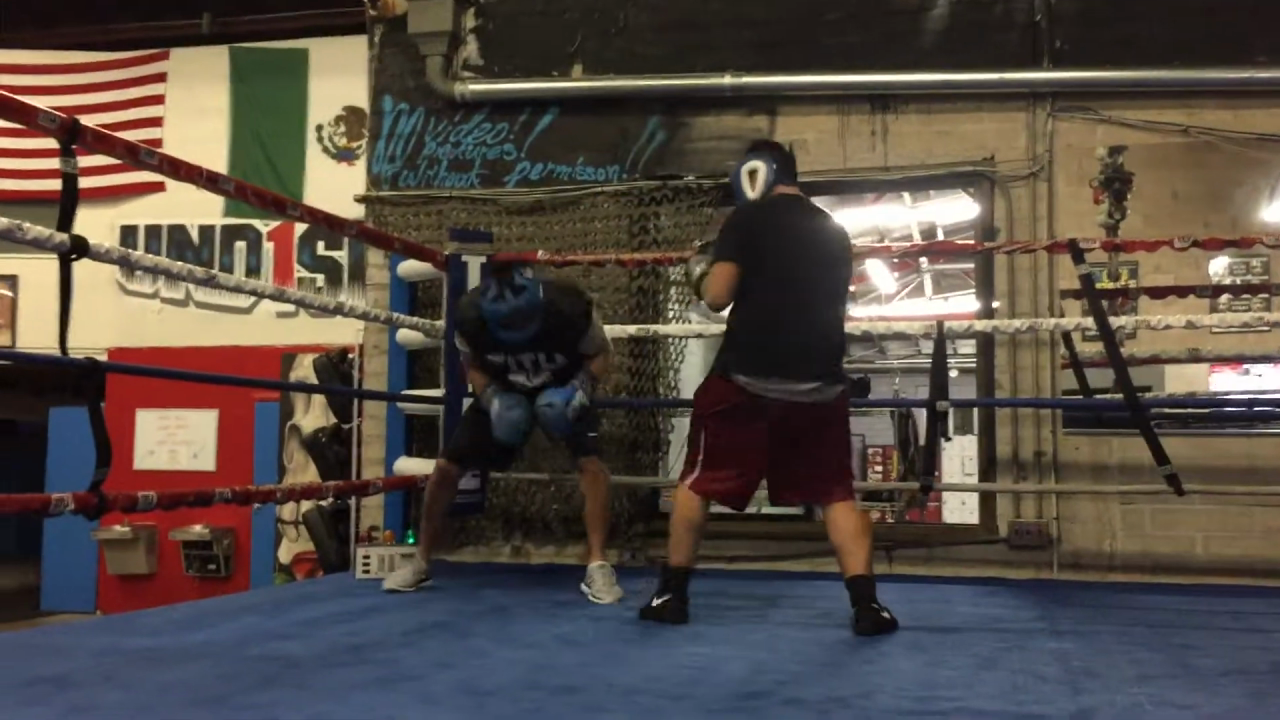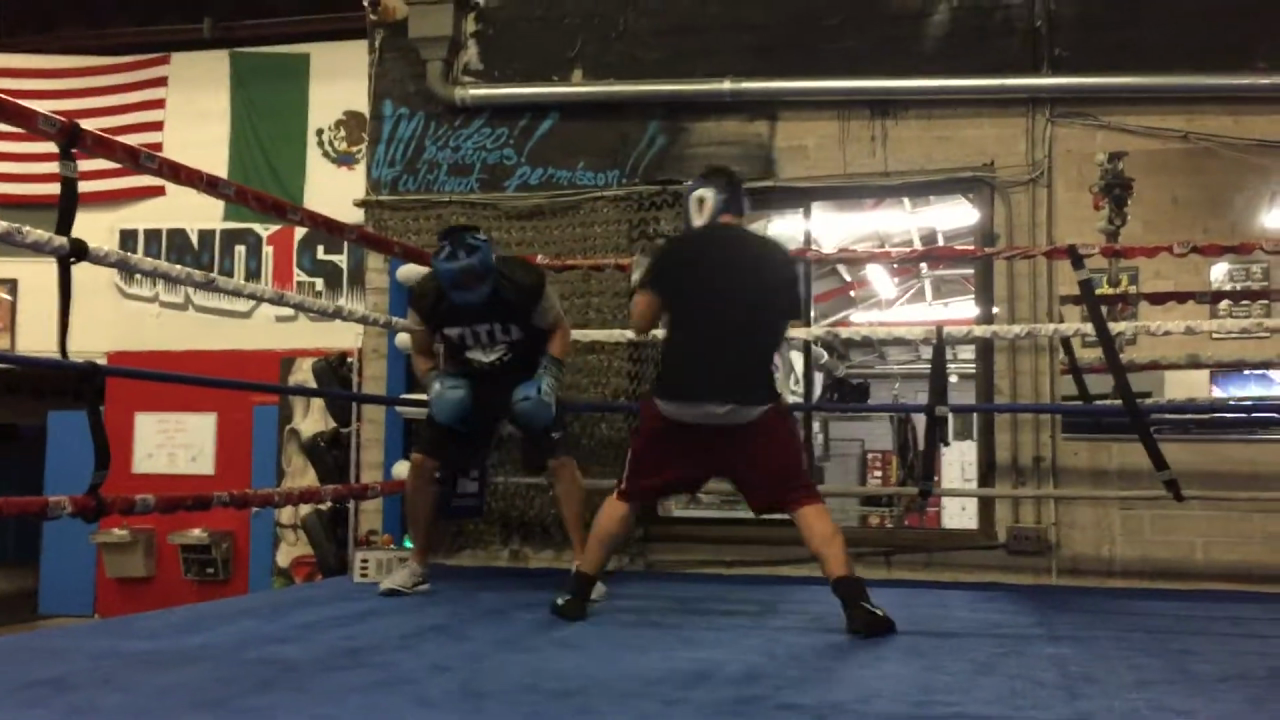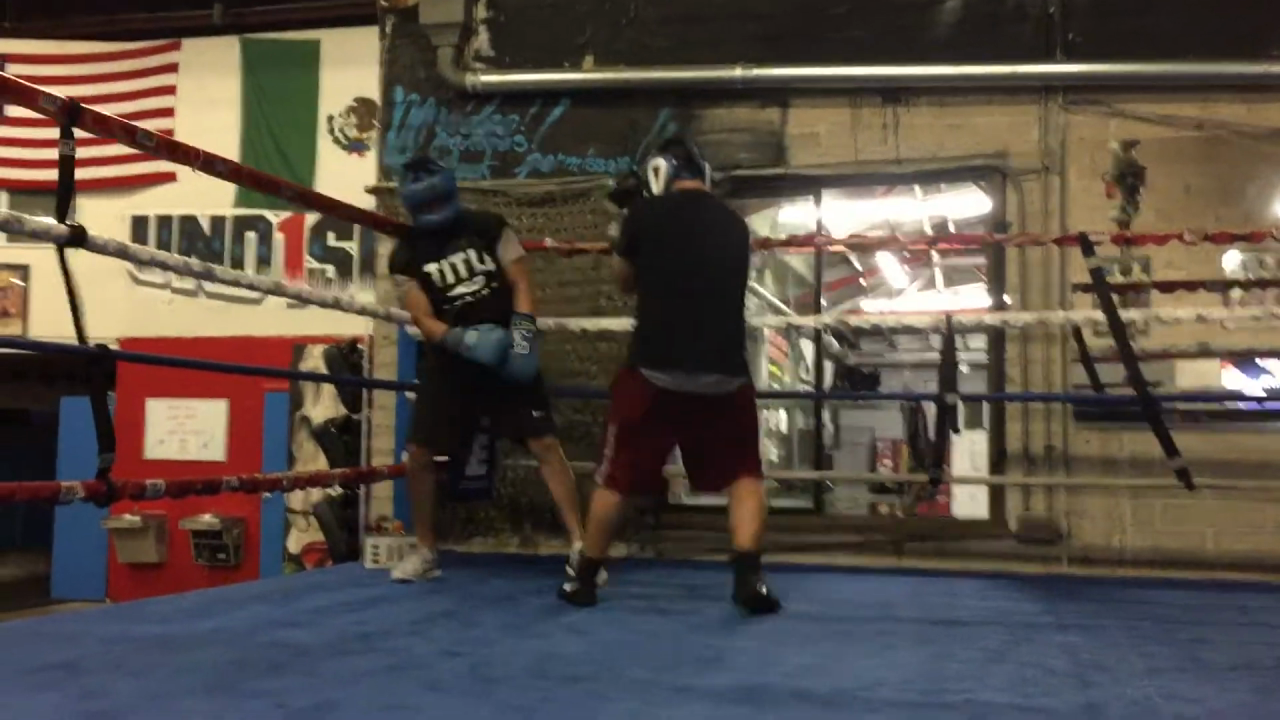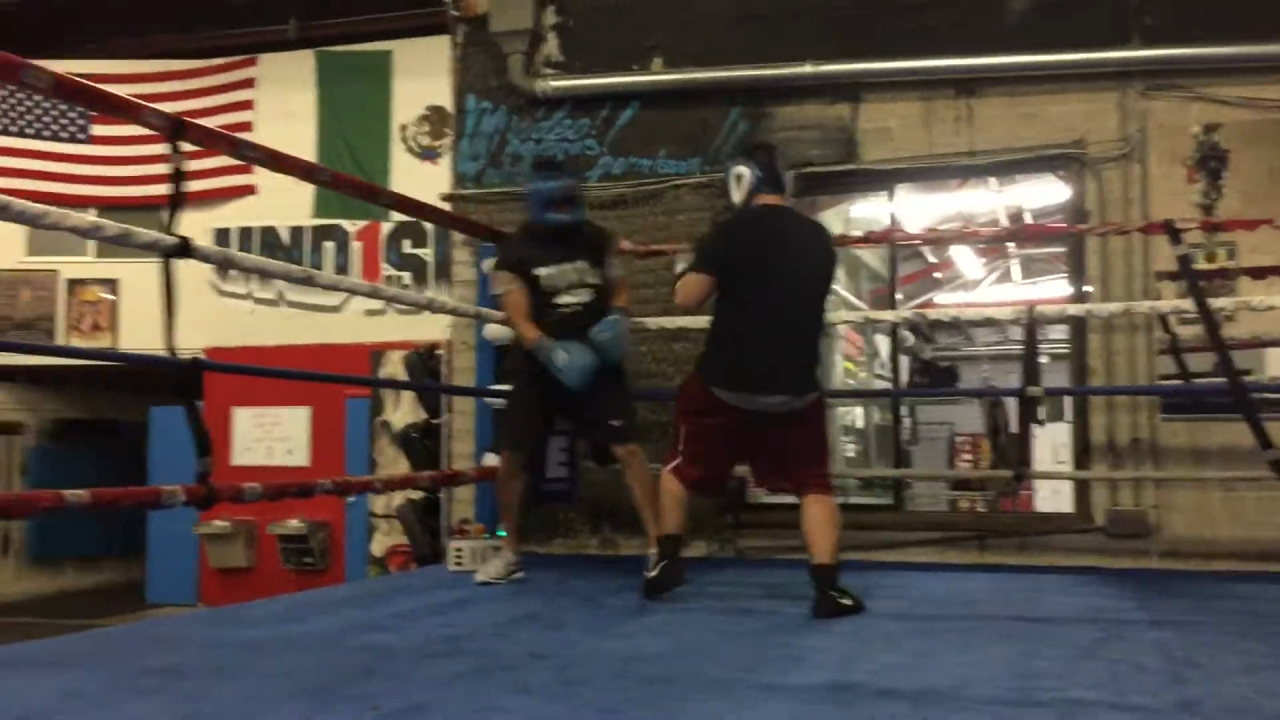
dt=0.3s
person 1, frame 1
left shoulder: (747, 218)
right shoulder: (834, 231)
left elbow: (717, 296)
left wrist: (701, 271)
left hip: (746, 376)
right hip: (818, 383)
left knee: (698, 482)
right knee: (835, 492)
left ankle: (673, 592)
right ankle: (865, 603)
person 1, frame 2
left shoulder: (681, 248)
right shoulder: (779, 258)
left elbow: (640, 322)
right elbow: (784, 323)
left wrist: (643, 281)
left hip: (676, 401)
right hip: (751, 404)
left knee: (628, 495)
right knee: (802, 498)
left ankle: (577, 593)
right ankle: (857, 603)
person 1, frame 3
left shoulder: (647, 215)
right shoulder: (734, 223)
left elbow: (626, 281)
left hip: (656, 371)
right hip: (725, 373)
left knee: (617, 477)
right knee: (742, 474)
left ankle: (584, 579)
right ankle: (747, 575)
person 1, frame 4
left shoulder: (732, 231)
right shoulder: (819, 239)
left elbow: (687, 298)
left wrist: (689, 268)
left hip: (724, 382)
right hip: (794, 388)
left knee: (681, 467)
right knee: (814, 486)
left ankle: (667, 561)
right ankle: (828, 587)
person 2, frame 1
left shoulder: (569, 308)
right shoulder: (472, 318)
left elbow: (600, 355)
right elbow: (475, 367)
left wrist: (577, 391)
right wrist: (494, 399)
left hip: (561, 394)
right hip: (505, 397)
left knee: (590, 464)
right knee: (447, 467)
left ankle: (598, 567)
right ankle: (420, 562)
person 2, frame 2
left shoulder: (524, 281)
right shoulder: (427, 297)
left elbow: (559, 329)
right elbow: (421, 353)
left wrist: (548, 377)
right wrist: (436, 384)
left hip: (525, 379)
right hip: (468, 386)
left knee: (560, 461)
right knee: (422, 463)
right ankle: (417, 566)
person 2, frame 3
left shoulder: (488, 226)
right shoulder: (407, 256)
left elbow: (521, 281)
right elbow: (424, 322)
left wrist: (524, 332)
right wrist: (464, 339)
left hip: (507, 355)
right hip: (452, 360)
left knee: (544, 442)
right knee: (421, 454)
left ankle: (579, 545)
right ankle: (427, 551)
person 2, frame 4
left shoulder: (595, 238)
right shoulder: (514, 254)
left elbow: (617, 289)
right elbow: (520, 321)
left wrist: (616, 321)
right wrist: (554, 351)
left hip: (594, 358)
right hip: (541, 362)
left knee: (628, 450)
right knee: (511, 458)
left ankle: (658, 548)
right ankle: (509, 553)
